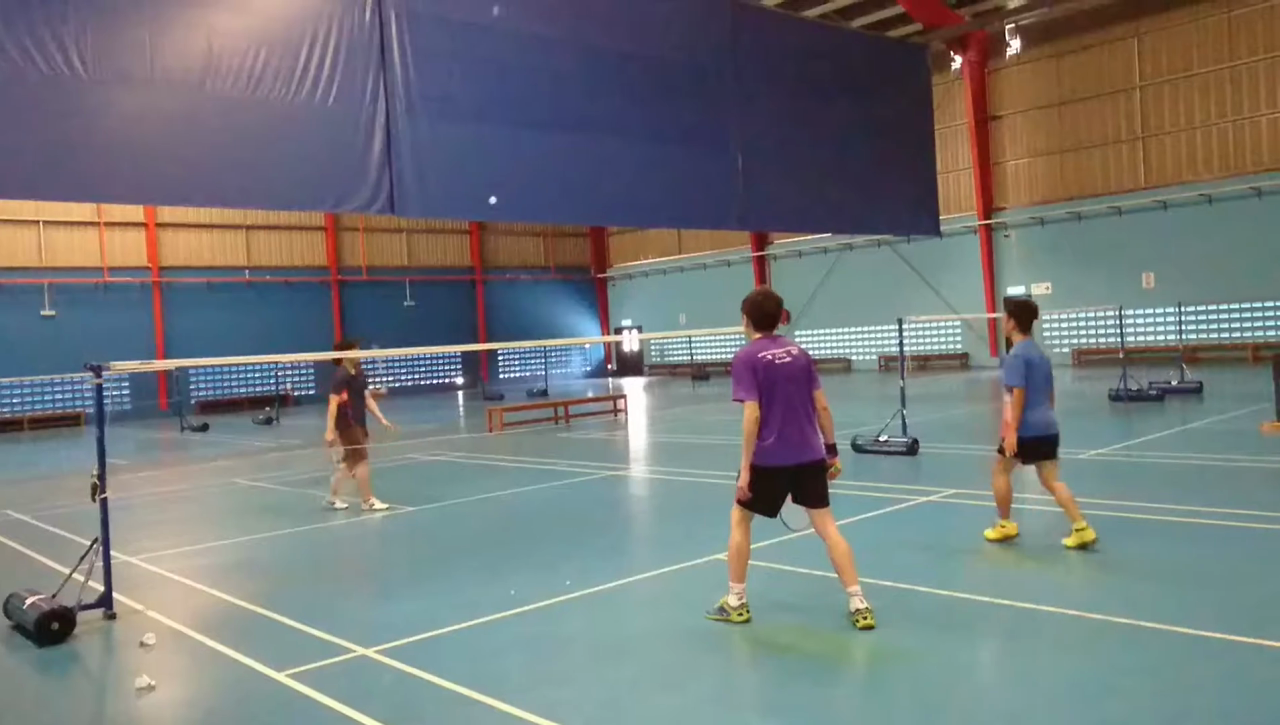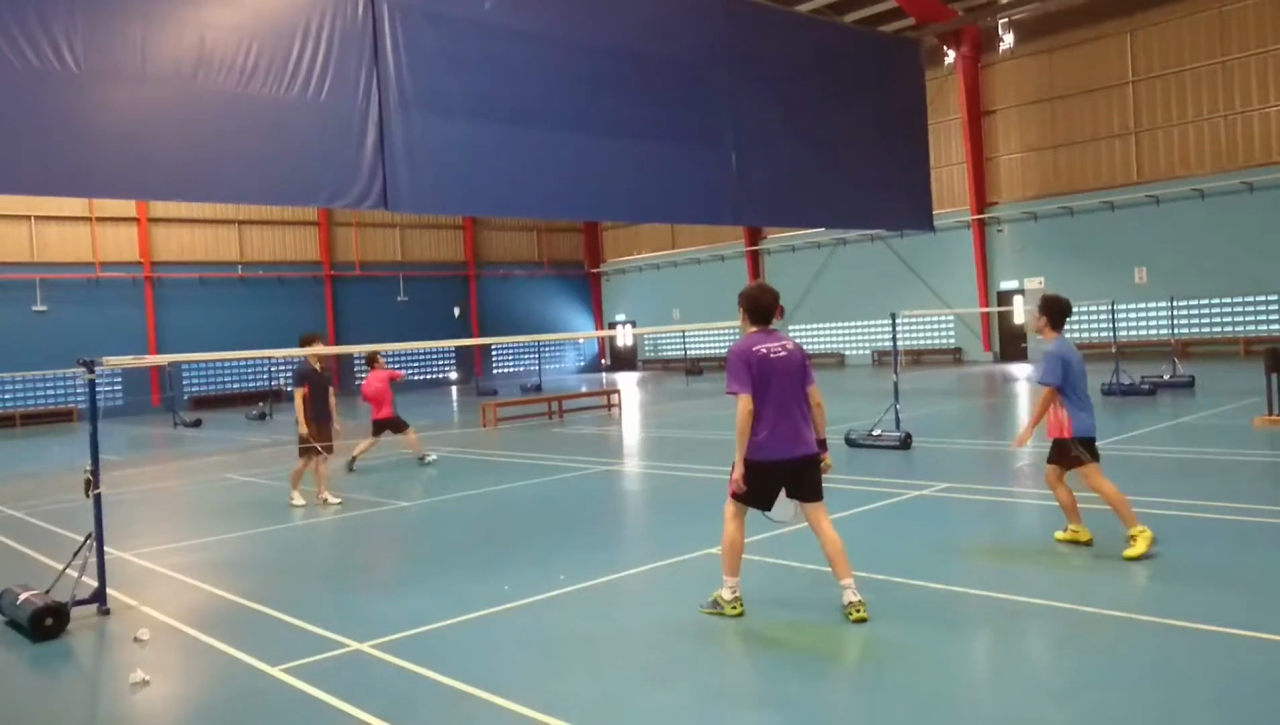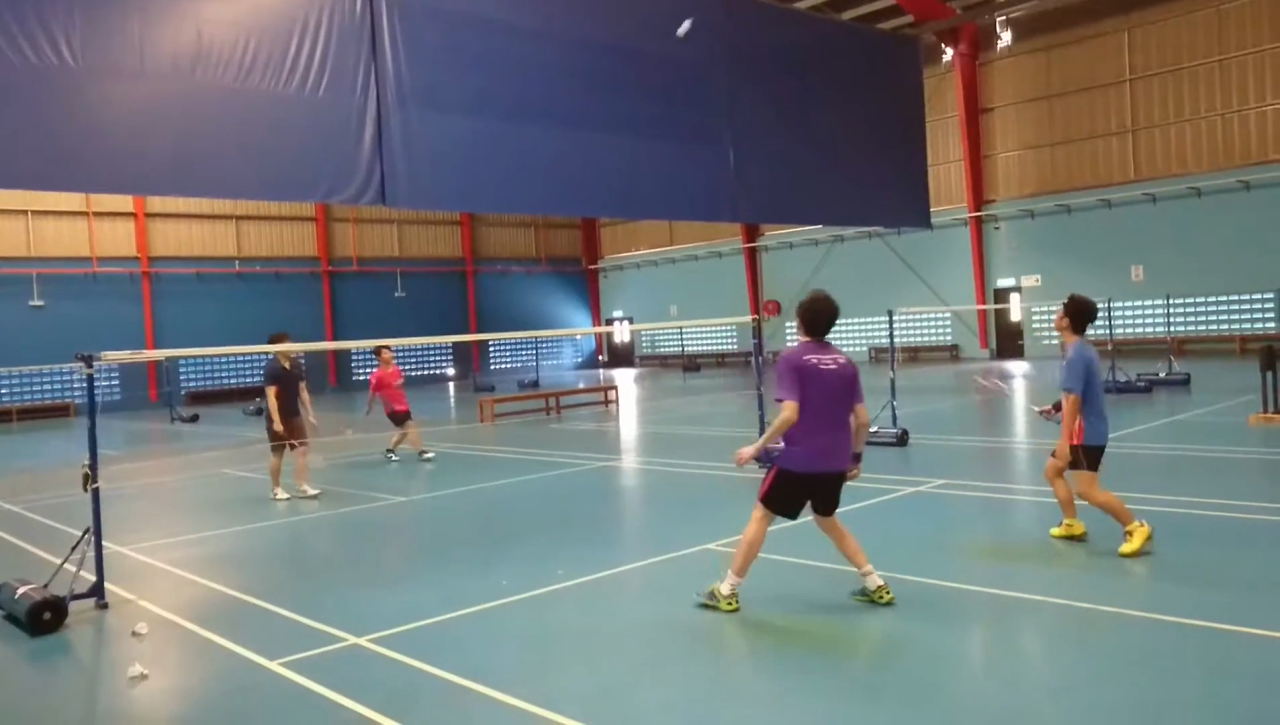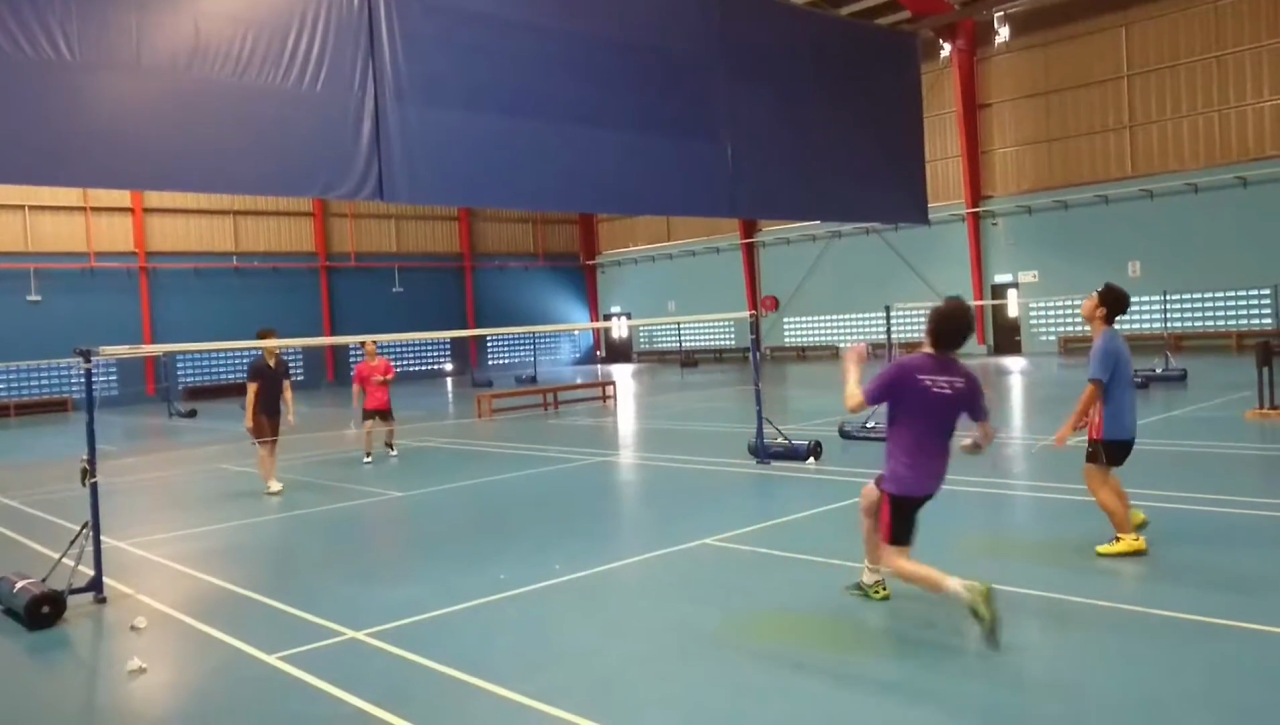
dt=0.4s
person 1, frame 1
left shoulder: (746, 358)
right shoulder: (799, 352)
left elbow: (753, 415)
right elbow: (822, 406)
left wrist: (745, 468)
right wrist: (831, 450)
left hip: (768, 459)
right hip: (810, 456)
left knee: (740, 519)
right knee: (826, 526)
left ankle: (736, 602)
right ankle: (859, 605)
person 1, frame 2
left shoulder: (741, 351)
right shoulder: (794, 347)
left elbow: (746, 409)
right elbow: (816, 403)
left wrist: (739, 461)
right wrist: (822, 446)
left hip: (763, 453)
right hip: (803, 451)
left knee: (734, 513)
right knee: (819, 520)
left ankle: (729, 596)
right ankle: (852, 597)
person 1, frame 3
left shoulder: (791, 359)
right shoulder: (845, 363)
left elbow: (790, 415)
right elbow: (862, 419)
left wrist: (756, 447)
right wrist: (854, 456)
left hip: (802, 460)
right hip: (837, 463)
left knee: (761, 518)
right knee: (827, 520)
left ankle: (728, 590)
right ankle: (875, 584)
person 1, frame 4
left shoulder: (904, 368)
right shoulder: (966, 378)
left elbow: (854, 404)
right elbow: (987, 434)
left wrist: (852, 363)
right wrist: (976, 443)
left hip: (902, 479)
right hip: (930, 476)
left knee: (894, 560)
right knee: (870, 501)
left ankle: (968, 592)
right ankle: (873, 580)
person 2, frame 1
left shoulder: (1016, 354)
right shoulder: (1040, 352)
left elbow: (1018, 394)
left wrist: (1011, 431)
left hip: (1024, 427)
right hip: (1046, 426)
left knee: (1000, 470)
right knee: (1050, 479)
left ankle: (1005, 525)
right ankle: (1082, 528)
person 2, frame 2
left shoulder: (1053, 351)
right shoulder: (1066, 348)
left elbow: (1048, 393)
left wrist: (1030, 427)
left hip: (1074, 429)
right hip: (1067, 429)
left knee: (1095, 480)
right knee: (1053, 477)
left ankle: (1138, 532)
right ankle: (1077, 529)
person 2, frame 3
left shoulder: (1076, 355)
right shoulder: (1081, 350)
left elbow: (1074, 400)
left wrist: (1065, 440)
right wrist: (1055, 408)
left hip: (1086, 431)
right hip: (1084, 430)
left knee: (1087, 489)
right knee: (1052, 470)
left ankle: (1136, 528)
right ankle: (1072, 524)
person 2, frame 4
left shoulder: (1104, 345)
right shoulder: (1113, 339)
left elbow: (1092, 390)
left wrist: (1066, 428)
right wrist: (1091, 416)
left hip: (1109, 428)
right hip: (1119, 424)
left knee: (1097, 483)
right knee: (1101, 475)
left ankle: (1130, 538)
right ankle: (1131, 514)
